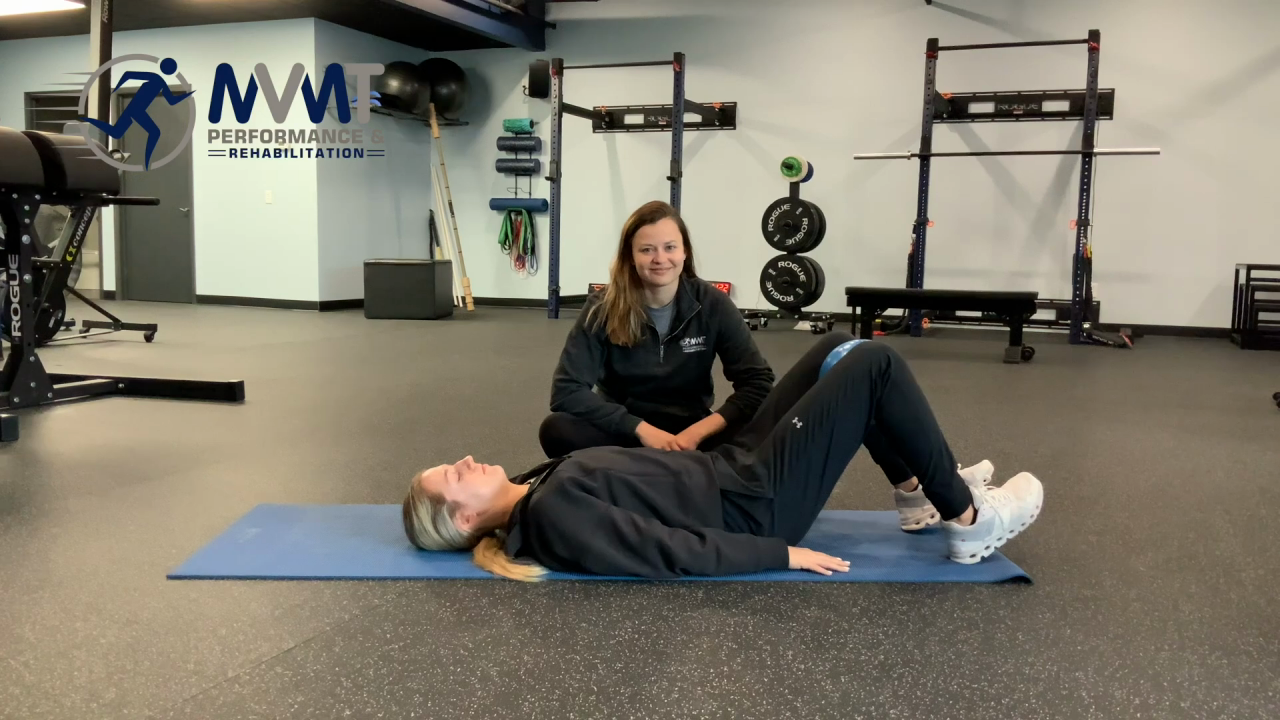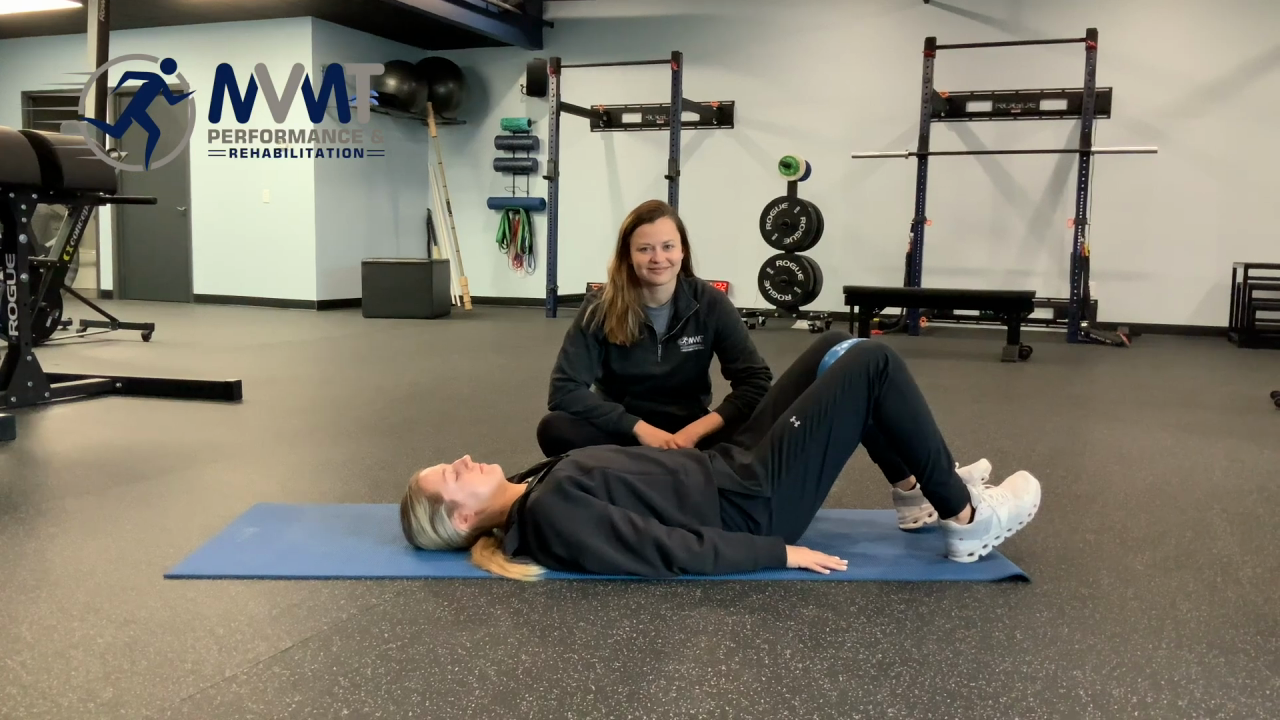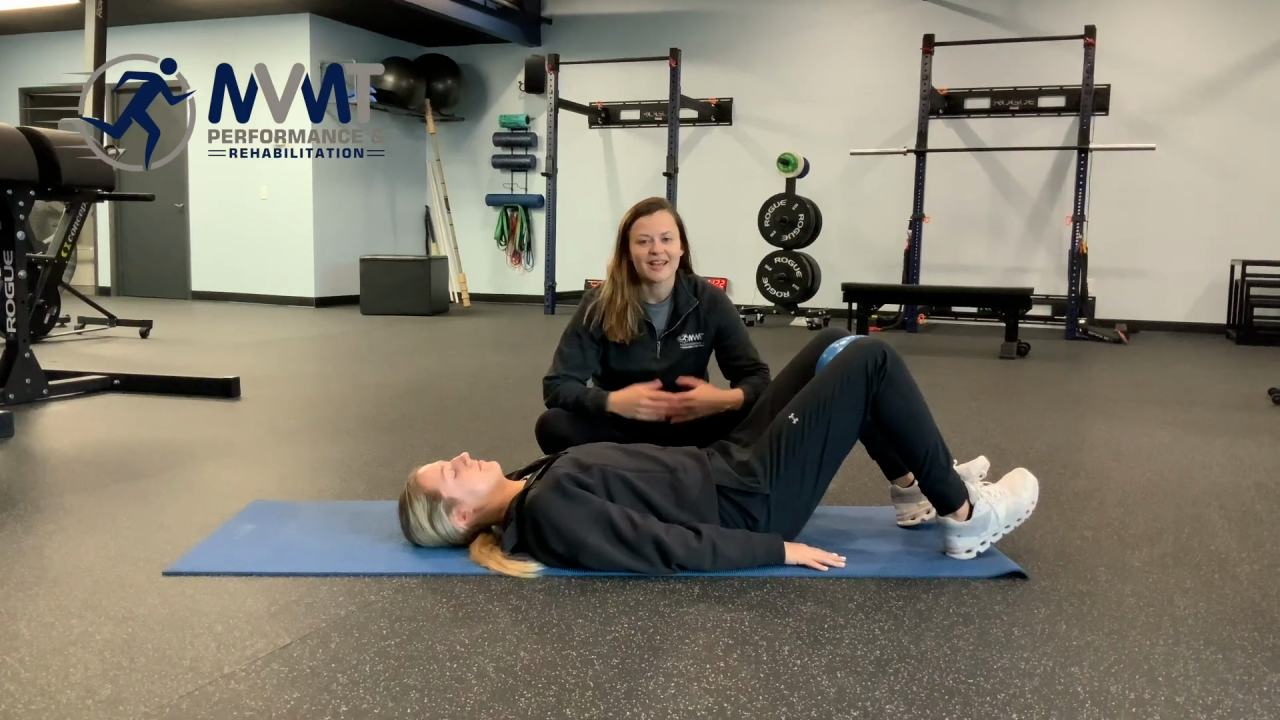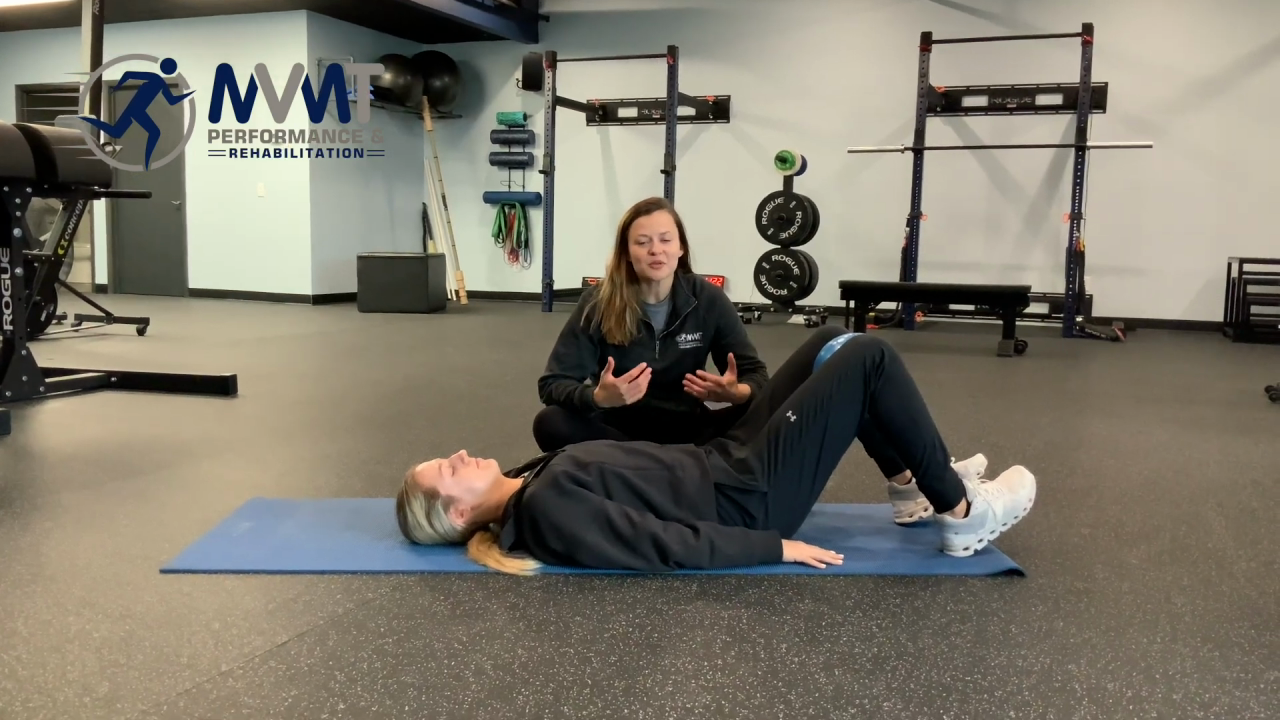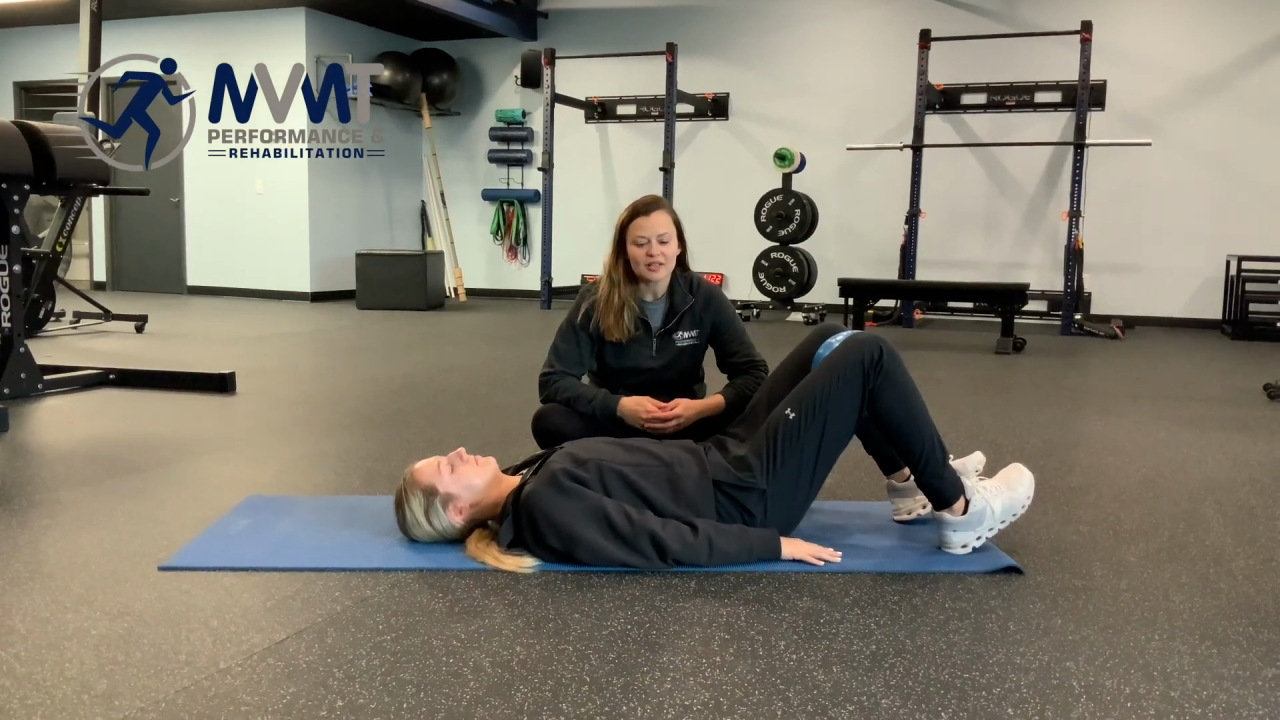
dt=0.7s
person 1, frame 1
left shoulder: (535, 485)
right shoulder: (551, 516)
right elbow: (675, 551)
right wrist: (783, 553)
left hip: (730, 470)
right hip: (756, 503)
left knee: (841, 349)
right knee: (877, 363)
left ankle: (926, 490)
right ankle: (967, 520)
person 1, frame 2
left shoulder: (535, 484)
right shoulder: (550, 515)
right elbow: (674, 550)
right wrist: (781, 553)
left hip: (726, 467)
right hip: (753, 503)
left knee: (839, 346)
right knee: (874, 363)
left ankle: (923, 488)
right ankle: (965, 518)
person 1, frame 3
left shoulder: (535, 481)
right shoulder: (548, 513)
right elbow: (673, 548)
right wrist: (780, 548)
left hip: (726, 466)
right hip: (753, 500)
left knee: (838, 342)
right knee: (872, 360)
left ankle: (921, 487)
right ankle: (964, 515)
person 1, frame 4
left shoulder: (531, 480)
right shoulder: (546, 509)
right elbow: (669, 544)
right wrist: (776, 547)
left hip: (721, 462)
right hip: (749, 497)
left knee: (835, 341)
right knee: (870, 358)
left ankle: (915, 484)
right ankle: (961, 513)
person 1, frame 5
left shoulder: (529, 477)
right shoulder: (545, 507)
right elbow: (668, 541)
right wrist: (775, 544)
left hip: (721, 462)
right hip: (749, 496)
left knee: (834, 338)
right knee: (869, 355)
left ankle: (916, 482)
right ankle: (961, 511)
person 2, frame 1
left shoulder: (713, 304)
right shoulder: (604, 308)
left elbow: (759, 382)
right elbow: (566, 390)
left wrist: (697, 433)
right wrist: (643, 429)
left hip: (689, 433)
right hip: (625, 432)
right knee: (557, 430)
person 2, frame 2
left shoulder: (711, 303)
right shoulder: (602, 307)
left elbow: (757, 381)
right elbow: (564, 389)
left wrist: (694, 433)
right wrist: (640, 428)
left hip: (687, 431)
right hip: (622, 431)
right knee: (554, 429)
person 2, frame 3
left shoulder: (709, 301)
right shoulder: (601, 303)
left elbow: (758, 376)
right elbow: (557, 385)
left wrist: (724, 399)
right wrist: (610, 401)
left hip: (687, 429)
right hip: (619, 430)
right knee: (552, 426)
person 2, frame 4
left shoulder: (709, 299)
right shoulder: (599, 302)
left elbow: (754, 371)
right elbow: (552, 383)
left wrist: (738, 392)
right wrist: (597, 397)
left hip: (685, 427)
right hip: (617, 427)
right knee: (550, 424)
person 2, frame 5
left shoulder: (705, 297)
right shoulder: (597, 299)
left elbow: (755, 374)
right elbow: (553, 381)
left wrist: (702, 408)
right wrist: (619, 406)
left hip: (683, 425)
right hip: (614, 425)
right knee: (548, 421)
